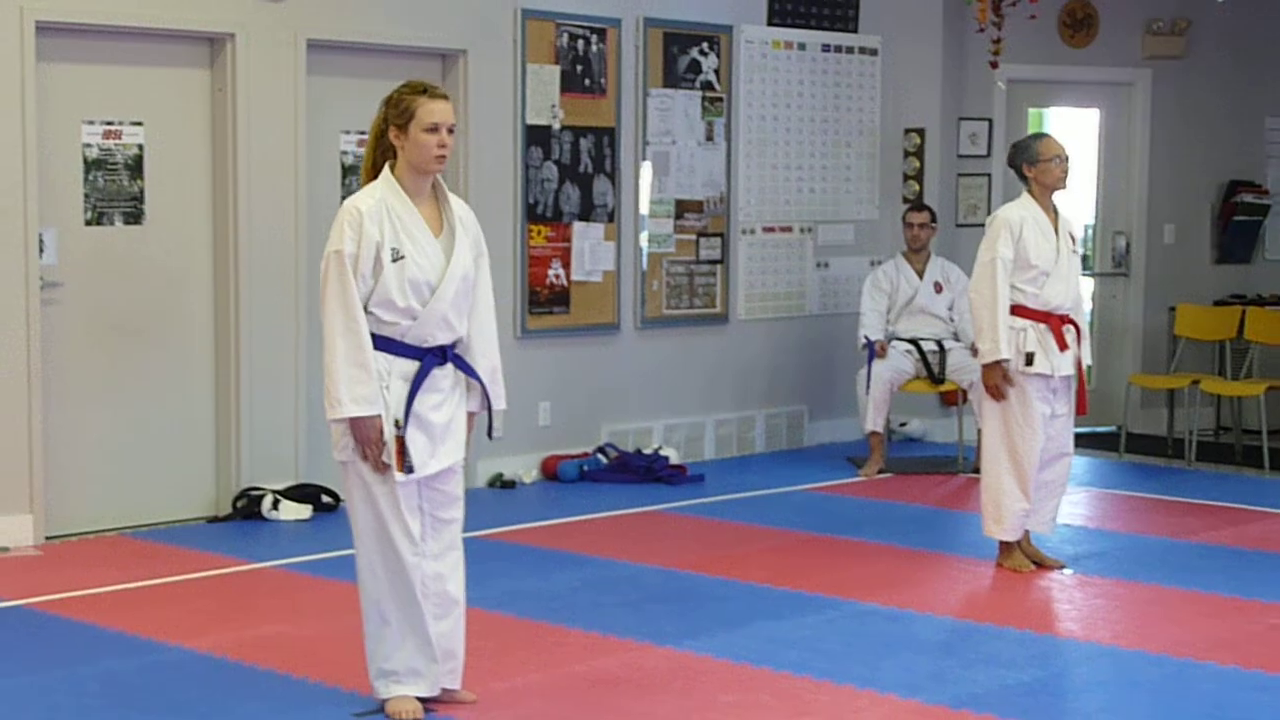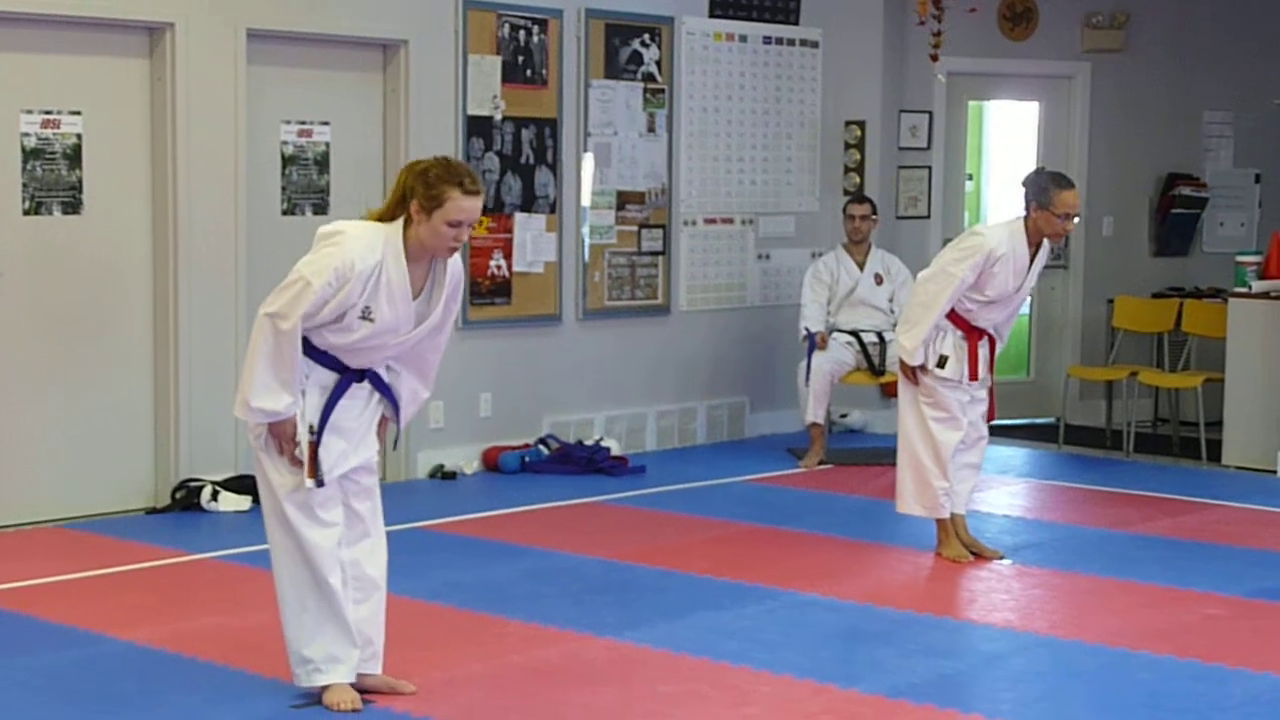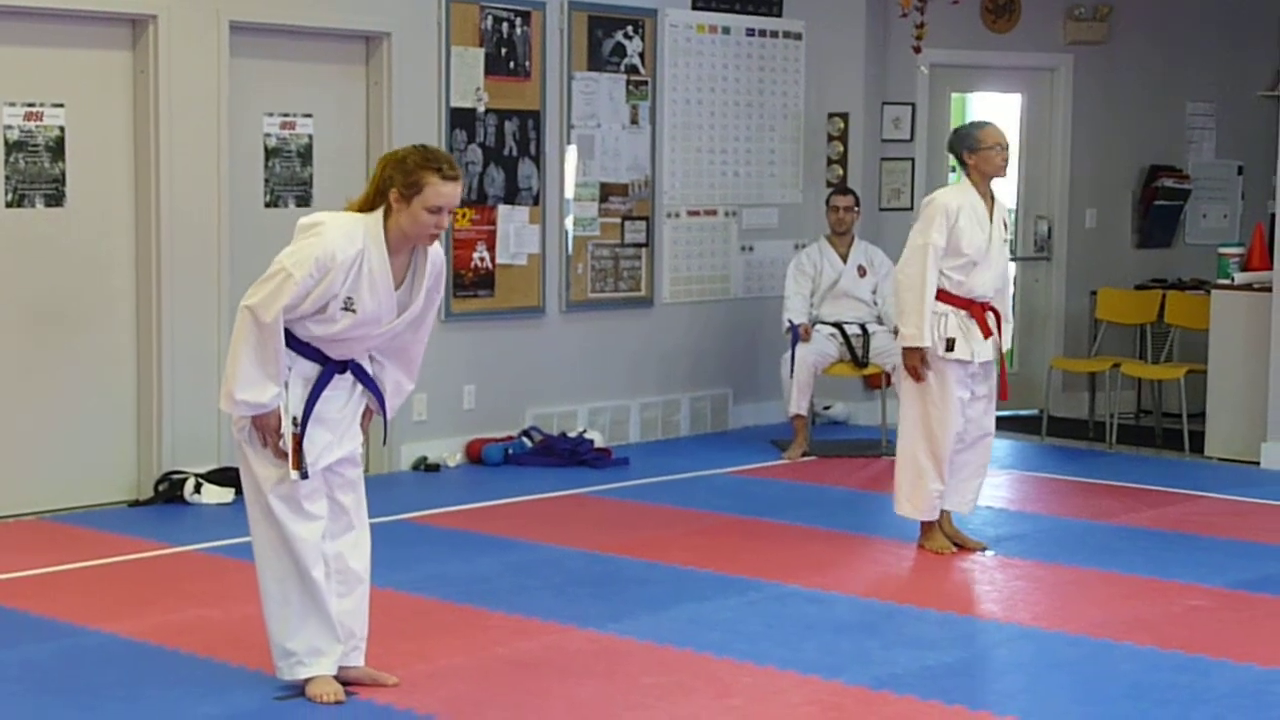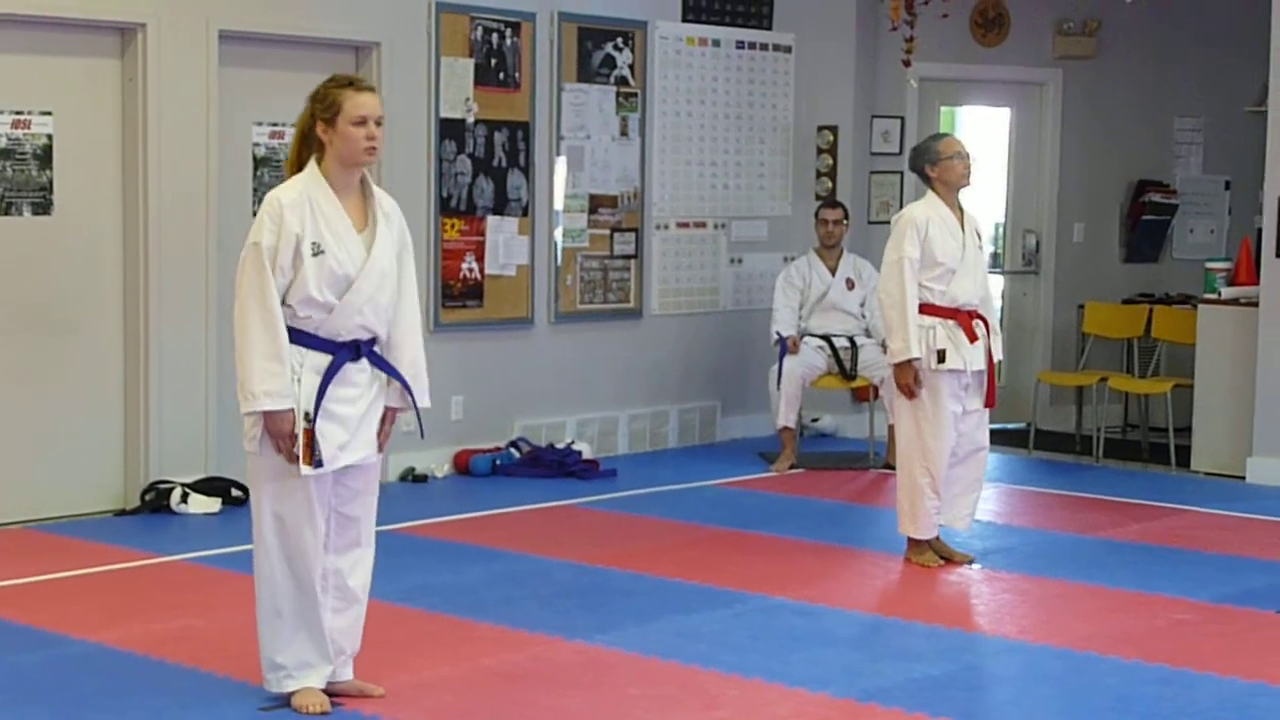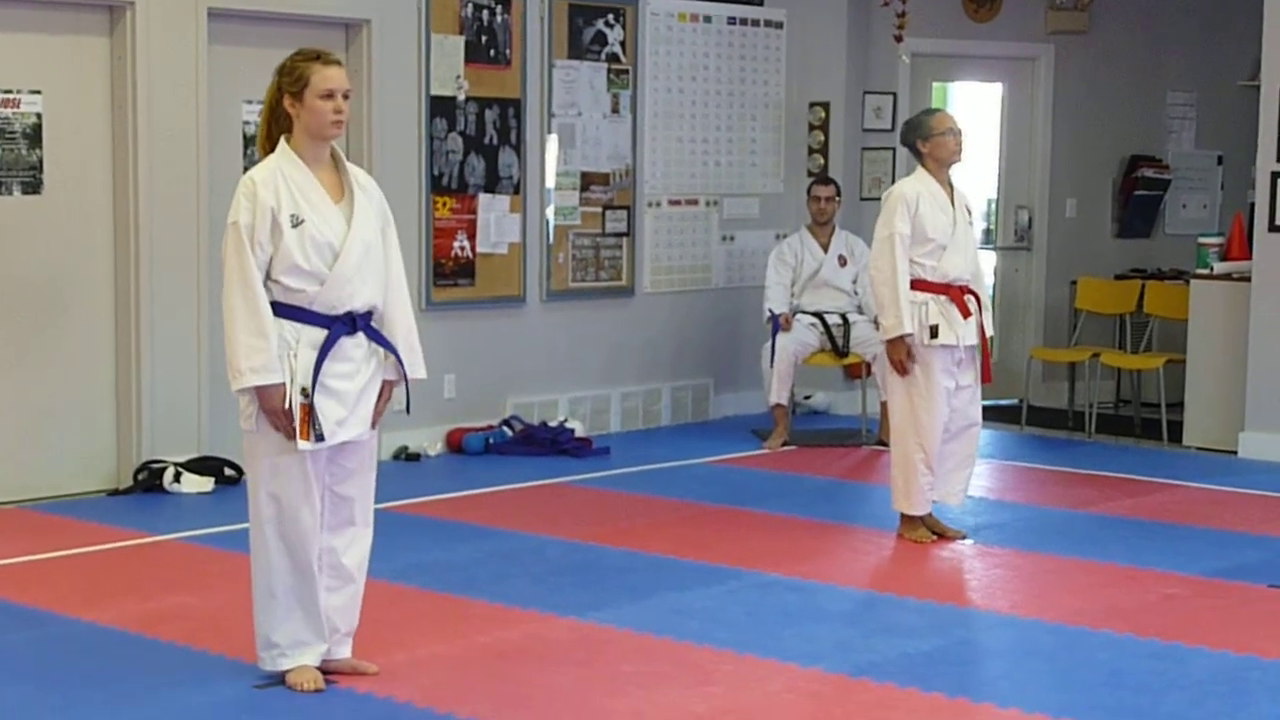
dt=0.5s
person 1, frame 1
left shoulder: (461, 218)
right shoulder: (363, 213)
left elbow: (476, 313)
right elbow: (343, 316)
left wrist: (471, 399)
right wrist: (361, 410)
left hip: (442, 391)
right hip: (385, 390)
left knee: (442, 538)
right knee: (393, 540)
person 1, frame 2
left shoulder: (449, 274)
right shoulder: (355, 254)
left elbow: (419, 350)
right elbow: (278, 320)
left wrist: (388, 411)
right wrist: (277, 409)
left hip: (354, 398)
right hip: (298, 395)
left knee: (362, 528)
right knee: (314, 531)
left ankle: (360, 661)
right ankle: (329, 669)
person 1, frame 3
left shoulder: (430, 262)
right shoulder: (334, 244)
left elbow: (402, 341)
right elbow: (260, 313)
left wrist: (372, 402)
right wrist: (262, 402)
left hip: (337, 390)
right hip: (281, 387)
left knee: (346, 523)
right knee: (297, 525)
left ankle: (342, 654)
right ankle: (310, 661)
person 1, frame 4
left shoulder: (388, 213)
right shoulder: (286, 206)
left elbow: (400, 309)
right elbow: (259, 308)
left wrist: (393, 394)
right wrist: (272, 402)
left hip: (359, 387)
right hip: (299, 384)
left knee: (350, 535)
right knee: (295, 534)
left ankle: (334, 665)
person 1, frame 5
left shoulder: (363, 187)
right shoulder: (263, 186)
left elbow: (388, 279)
right elbow: (245, 288)
left wrist: (389, 366)
right wrist: (264, 379)
left hip: (354, 363)
right hip: (293, 361)
left knee: (348, 510)
right knee: (291, 510)
left ankle: (331, 642)
right ankle: (292, 649)
person 2, frame 1
left shoulder: (1065, 225)
right shoulder: (1009, 219)
right elbow: (988, 290)
left wrist: (1077, 351)
right wrist: (992, 357)
left hip: (1060, 348)
right hip: (1024, 347)
left knee: (1055, 449)
right knee: (1018, 447)
left ankle: (1026, 541)
right ankle: (1008, 546)
person 2, frame 2
left shoulder: (1039, 248)
right shoulder: (989, 242)
right elbow: (933, 291)
left wrist: (990, 356)
right wrist: (911, 351)
left hip: (974, 350)
right hip: (938, 346)
left knee: (970, 438)
right knee: (939, 436)
left ankle: (961, 529)
right ankle: (945, 536)
person 2, frame 3
left shoulder: (1000, 210)
right shoulder: (945, 204)
right elbow: (914, 272)
left wrist: (999, 333)
right wrist: (914, 340)
left hip: (979, 333)
right hip: (944, 331)
left knee: (976, 432)
right knee: (936, 429)
left ankle: (947, 521)
right ankle: (929, 527)
person 2, frame 4
left shoulder: (970, 221)
right shoulder: (915, 218)
right elbow: (895, 289)
left wrist: (989, 345)
right wrist: (903, 355)
left hip: (970, 344)
right hip: (933, 343)
left knee: (969, 444)
right knee: (928, 444)
left ankle: (935, 535)
right ankle: (917, 540)
person 2, frame 5
left shoulder: (959, 197)
right shoulder: (905, 194)
right elbow: (887, 266)
left wrist: (980, 322)
right wrist: (896, 332)
left hip: (961, 320)
right hip: (924, 319)
left knee: (962, 419)
right knee: (922, 420)
left ankle: (929, 511)
right ankle: (911, 516)
person 3, frame 1
left shoulder: (951, 273)
right shoulder: (884, 274)
left elbow: (965, 315)
right elbow: (872, 315)
left wrist: (978, 342)
right wrist: (876, 340)
left hip: (946, 348)
right hip: (903, 349)
right knee: (874, 375)
right ankle: (877, 454)
person 3, frame 2
left shoulder: (892, 265)
right shoulder: (825, 266)
left elbow: (906, 308)
right elbow: (813, 306)
right wrist: (817, 331)
left hip: (885, 340)
right hip: (843, 340)
right knee: (815, 366)
right ankle: (817, 446)
person 3, frame 3
left shoulder: (875, 257)
right shoulder: (808, 258)
left elbow: (889, 299)
right elbow: (796, 298)
right wrist: (800, 323)
left hip: (869, 332)
right hip: (826, 332)
right knee: (798, 359)
right ankle: (800, 437)
person 3, frame 4
left shoulder: (863, 270)
right shoulder: (797, 271)
left elbow: (877, 312)
right elbow: (785, 310)
right wrist: (789, 335)
left hip: (857, 344)
right hip: (814, 345)
right knee: (787, 371)
left ankle: (895, 450)
right ankle: (788, 450)
person 3, frame 5
left shoulder: (855, 246)
right shoulder: (789, 247)
left elbow: (869, 289)
right elbow: (777, 287)
right wrist: (781, 312)
left hip: (849, 321)
right hip: (806, 321)
right knee: (779, 348)
left ankle: (887, 426)
right ankle: (781, 427)
